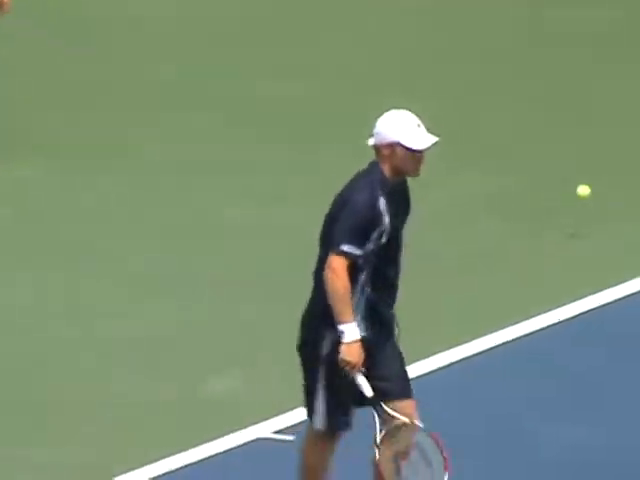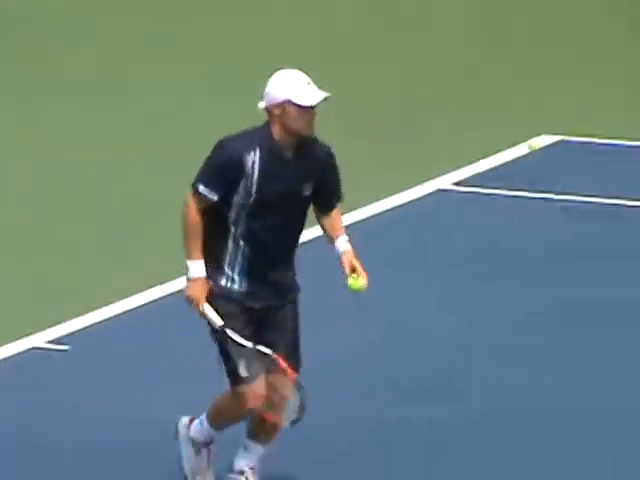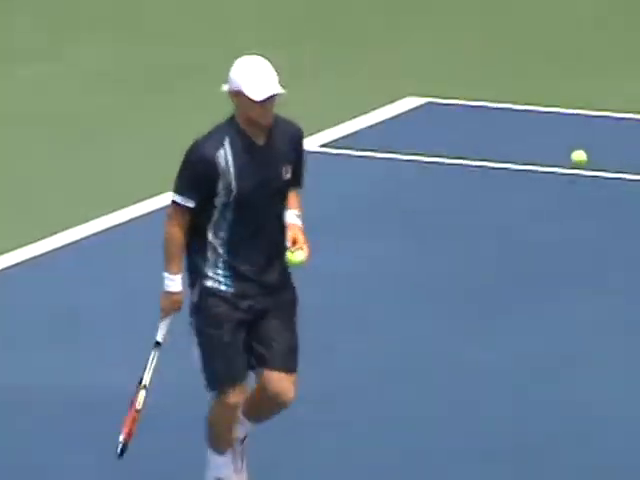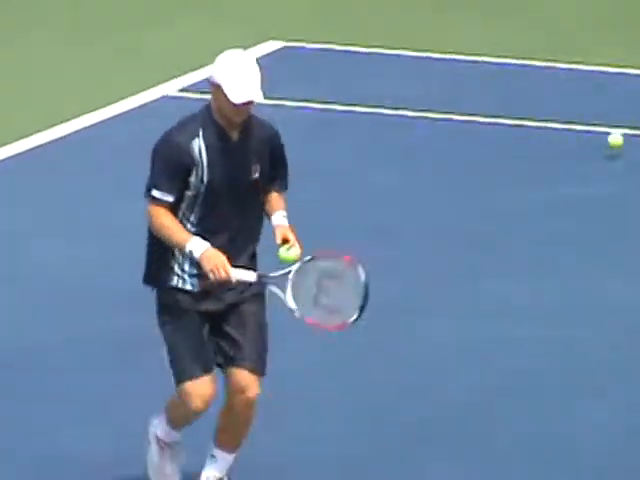
dt=0.4s
person 1, frame 1
left shoulder: (397, 188)
right shoulder: (363, 200)
right elbow: (334, 269)
right wrist: (349, 335)
left hip: (377, 324)
right hip: (338, 330)
left knee: (404, 416)
right knee: (327, 431)
person 1, frame 2
left shoulder: (319, 157)
right shoulder: (236, 153)
left elbow: (329, 209)
right elbow: (195, 206)
left wrist: (345, 248)
right wrist: (197, 273)
left hip: (279, 283)
right hip: (231, 285)
right knee: (249, 397)
right ankle: (196, 433)
person 1, frame 3
left shoulder: (290, 136)
right shoulder: (208, 153)
right elbow: (178, 219)
left wrist: (293, 222)
right wrist: (172, 283)
left hip: (273, 284)
right hip: (218, 288)
left knee: (281, 391)
right knee: (230, 396)
left ankle: (239, 430)
person 1, frame 4
left shoulder: (265, 137)
right shoulder: (179, 144)
right elbow: (157, 215)
left wrist: (281, 222)
right wrist: (198, 250)
left hip: (240, 281)
right hip: (182, 286)
left knee: (247, 390)
right knee: (196, 398)
right ankle: (164, 433)
